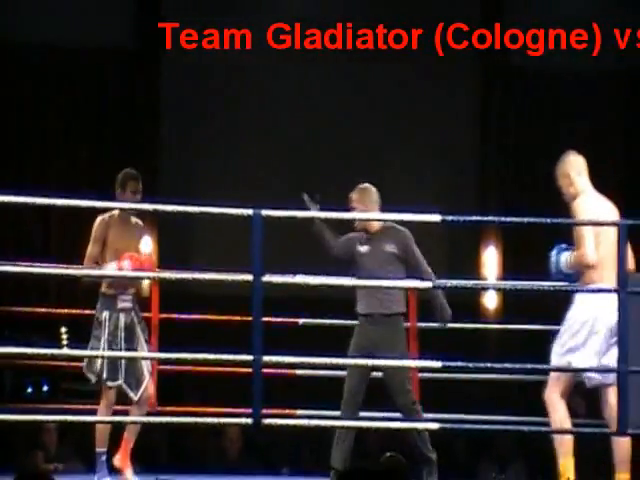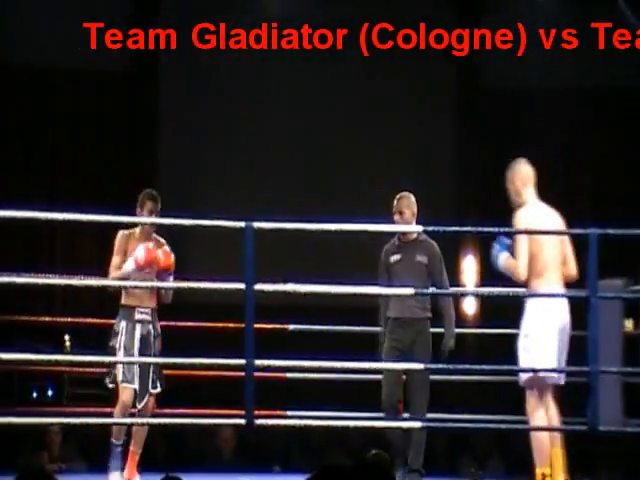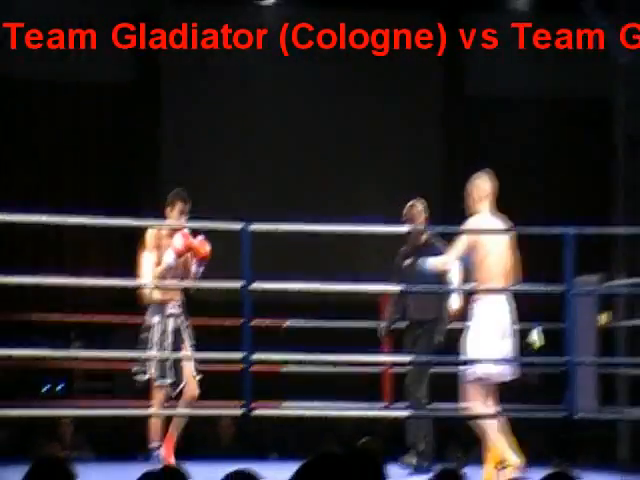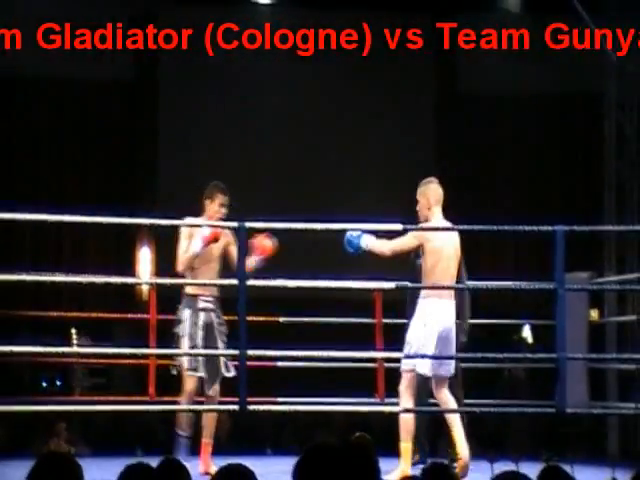
dt=0.5s
person 1, frame 1
left shoulder: (581, 203)
right shoulder: (610, 206)
left elbow: (589, 256)
right elbow: (629, 264)
left wrist: (565, 261)
left hip: (590, 303)
right hip: (614, 303)
left knee: (554, 393)
right knee: (613, 404)
person 1, frame 2
left shoulder: (524, 215)
right shoulder: (555, 216)
left elbow: (520, 273)
right elbow: (572, 271)
left wrist: (502, 259)
left hip: (539, 307)
right hip: (560, 306)
left knee: (535, 402)
right knee: (546, 397)
person 1, frame 3
left shoulder: (475, 224)
right shoulder: (505, 227)
left elbow: (447, 262)
left wrist: (429, 262)
left hip: (487, 309)
right hip: (503, 308)
left knee: (475, 396)
right knee: (486, 395)
person 1, frame 4
left shoulder: (426, 230)
right shoulder: (453, 233)
left elbow: (388, 249)
left wrist: (363, 240)
left hip: (429, 310)
right hip: (448, 311)
left knee: (406, 388)
right knee: (441, 390)
right ankle: (462, 453)
person 2, frame 1
left shoulder: (140, 228)
right shoulder: (104, 223)
right elbow: (86, 271)
left wrist: (145, 273)
right wrist: (114, 269)
left hip: (131, 309)
right hip: (109, 308)
left knee: (147, 392)
right knee: (108, 397)
person 2, frame 2
left shoulder: (161, 243)
right shoulder: (124, 237)
right elbow: (112, 280)
left wrist: (167, 274)
right wrist: (132, 264)
left hip: (151, 320)
right hip: (128, 317)
left knee: (147, 404)
right knee: (126, 398)
person 2, frame 3
left shoulder: (185, 239)
right shoulder: (154, 235)
right elbow: (151, 278)
left wrist: (199, 263)
right wrist: (173, 254)
left hip: (179, 313)
right hip: (160, 313)
left knee: (191, 390)
right knee: (160, 394)
left ankle: (168, 445)
right ankle: (157, 457)
person 2, frame 4
left shoulder: (225, 233)
right shoulder: (190, 226)
left elbow: (243, 268)
right elbow: (180, 267)
left wrist: (259, 255)
right wrist: (199, 241)
left hip: (212, 308)
right hip: (191, 306)
left knee: (213, 389)
right knee: (191, 384)
left ankle: (206, 456)
right ankle: (182, 441)
person 3, frame 1
left shoulder: (398, 236)
right shoulder: (355, 241)
left elbow: (423, 273)
right elbow: (333, 246)
left wrist: (441, 305)
right wrist: (317, 220)
left hip: (391, 326)
right hip: (364, 327)
left knee: (406, 400)
right knee: (350, 400)
person 3, frame 2
left shoulder: (429, 248)
right shoulder: (388, 250)
left elbow: (443, 289)
left wrist: (450, 328)
right wrist: (383, 332)
left hip: (419, 328)
right hip: (394, 329)
left knee: (418, 403)
right knee: (389, 399)
person 3, frame 3
left shoulder: (436, 249)
right shoulder: (404, 254)
left elbow: (446, 291)
left wrist: (442, 328)
right wrist: (387, 321)
left hip: (430, 326)
right hip: (411, 327)
left knee: (415, 385)
right knee: (416, 389)
left ankle: (417, 449)
right ankle: (425, 454)
person 3, frame 4
right shoulder: (420, 258)
left elbow: (463, 294)
left wrist: (463, 329)
left knee: (452, 389)
right knee: (422, 389)
right ankle: (420, 448)
